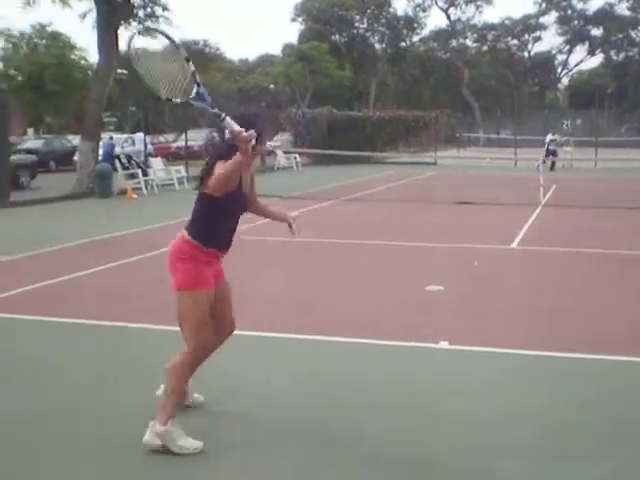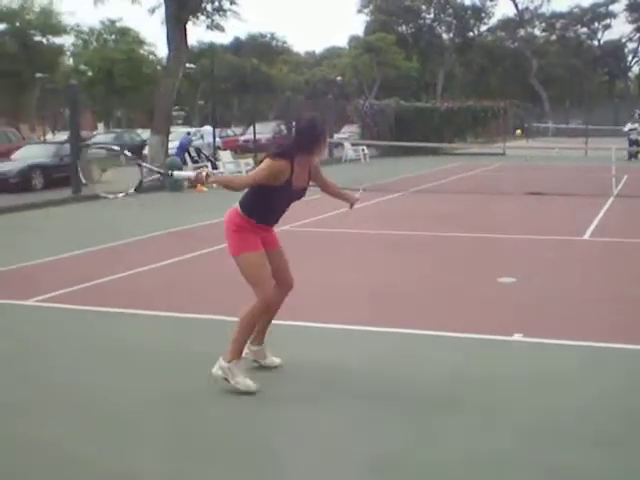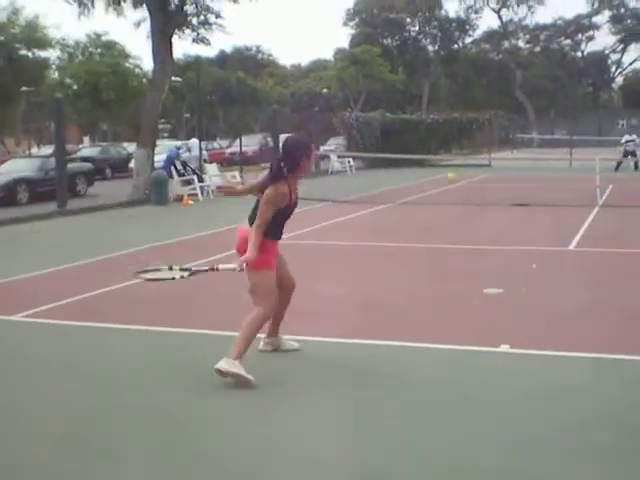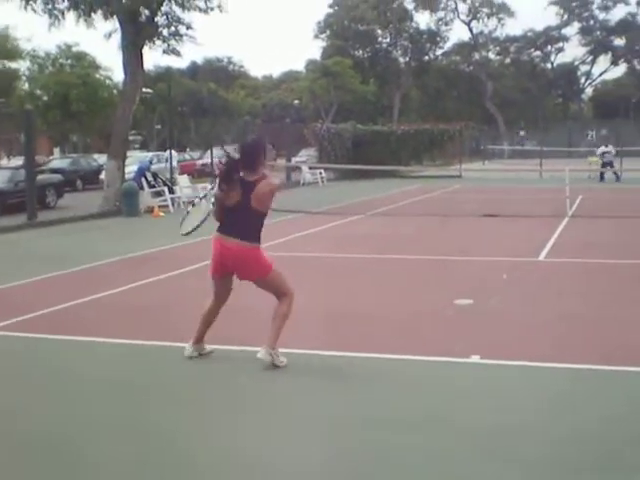
dt=0.4s
person 1, frame 1
left shoulder: (245, 173)
right shoulder: (226, 168)
left elbow: (251, 203)
right elbow: (214, 190)
left wrist: (283, 216)
right wrist: (244, 157)
left hip: (210, 258)
right hip: (190, 256)
left knee: (224, 327)
right knee: (196, 344)
left ankle: (174, 385)
right ankle: (162, 426)
person 1, frame 2
left shoulder: (310, 166)
right shoulder: (280, 165)
left elbow: (326, 185)
right elbow: (243, 182)
left wrist: (349, 197)
right wrist: (214, 178)
left hip: (263, 228)
right hip: (242, 226)
left knee: (283, 287)
right knee: (267, 296)
left ankle: (256, 347)
right ankle: (228, 362)
person 1, frame 3
left shoulder: (284, 178)
right shoulder: (280, 190)
left elbow: (246, 189)
right elbow: (259, 227)
left wrist: (231, 187)
right wrist: (251, 252)
left hip: (267, 244)
right hip: (259, 245)
left knee: (287, 286)
right knee: (266, 307)
left ankle: (272, 338)
right ankle: (230, 361)
person 1, frame 4
left shoulder: (226, 185)
right shoulder: (268, 187)
left elbow: (218, 215)
left hip: (222, 248)
right hip: (248, 254)
left knee: (218, 299)
right knee: (286, 295)
left ankle: (196, 344)
right ankle: (270, 350)
